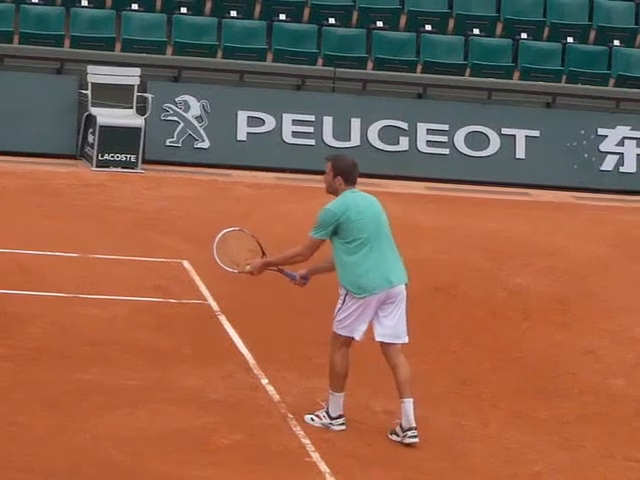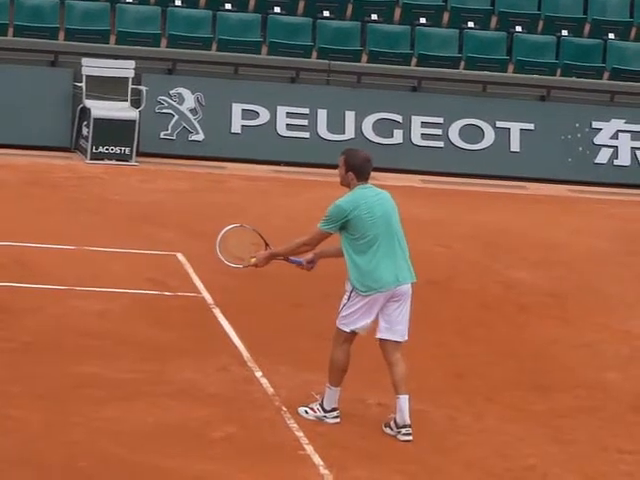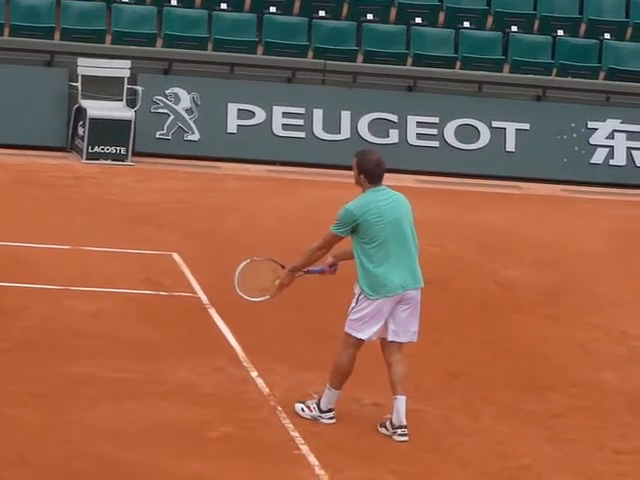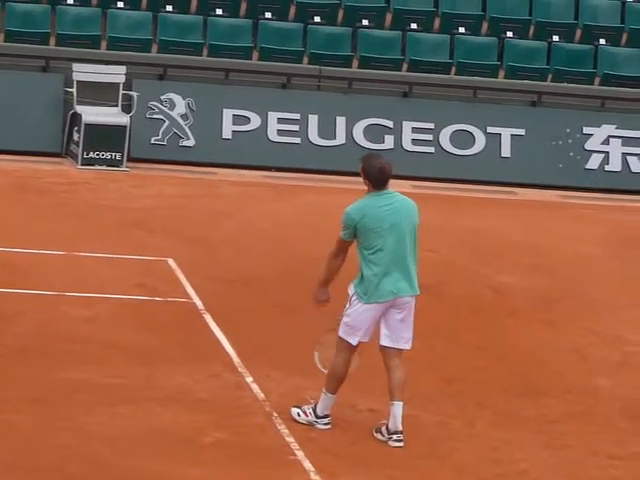
dt=1s
person 1, frame 1
left shoulder: (334, 210)
right shoulder: (371, 201)
left elbow: (303, 253)
left wrist: (264, 263)
right wrist: (311, 272)
left hip: (363, 288)
right hip: (394, 283)
left knee: (340, 344)
right knee: (394, 351)
left ankle: (334, 413)
right ankle: (408, 424)
person 1, frame 2
left shoulder: (345, 205)
right shoulder: (385, 197)
left elbow: (308, 242)
left wrist: (271, 254)
right wrist: (318, 256)
left hip: (369, 285)
right hip: (401, 282)
left knee: (342, 340)
right knee: (392, 349)
left ankle: (329, 407)
right ankle: (403, 421)
person 1, frame 3
left shoulder: (355, 209)
right shoulder: (401, 200)
left elbow: (321, 247)
left wrist: (291, 271)
right wrist: (340, 257)
left hip: (378, 289)
right hip: (410, 285)
left knee: (350, 345)
right knee: (393, 350)
left ankle: (325, 407)
right ankle: (399, 422)
person 1, frame 4
left shoulder: (356, 211)
right shoulder: (411, 207)
left elbow: (338, 255)
left wrist: (322, 286)
left hip: (371, 292)
right hip: (405, 291)
left knee: (344, 349)
right knee: (393, 356)
left ankle: (321, 412)
right ankle: (395, 427)
